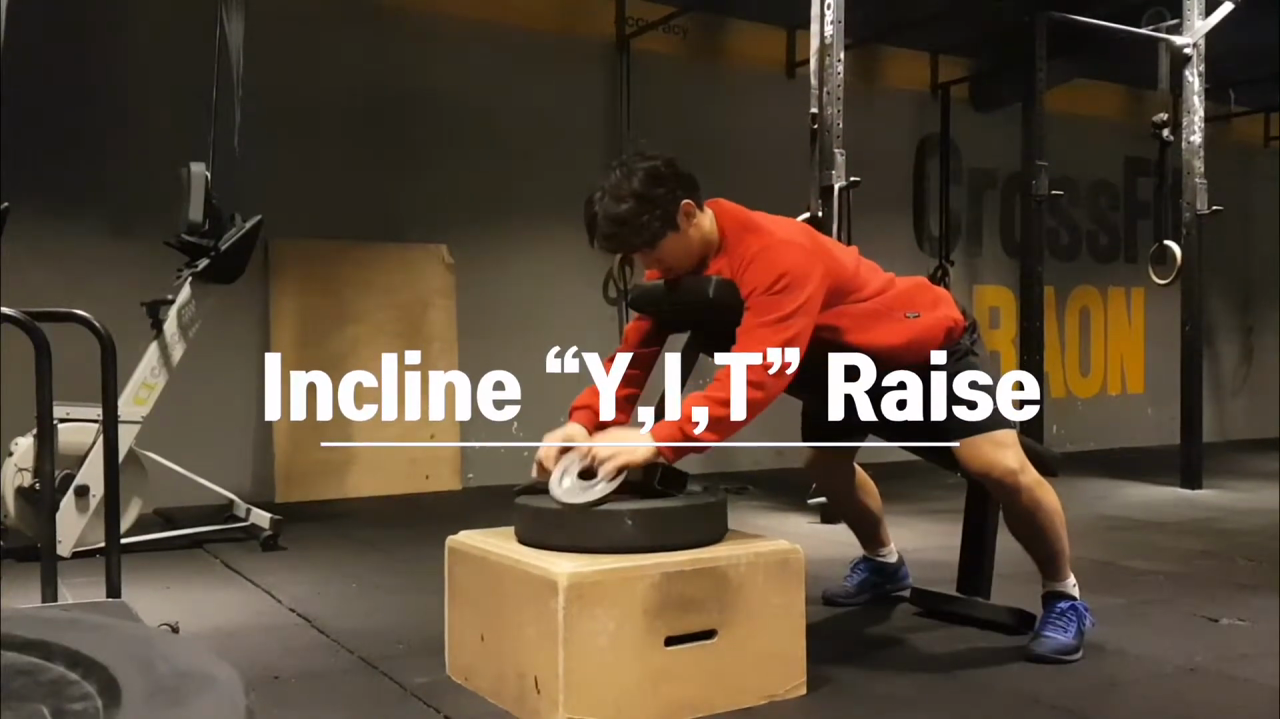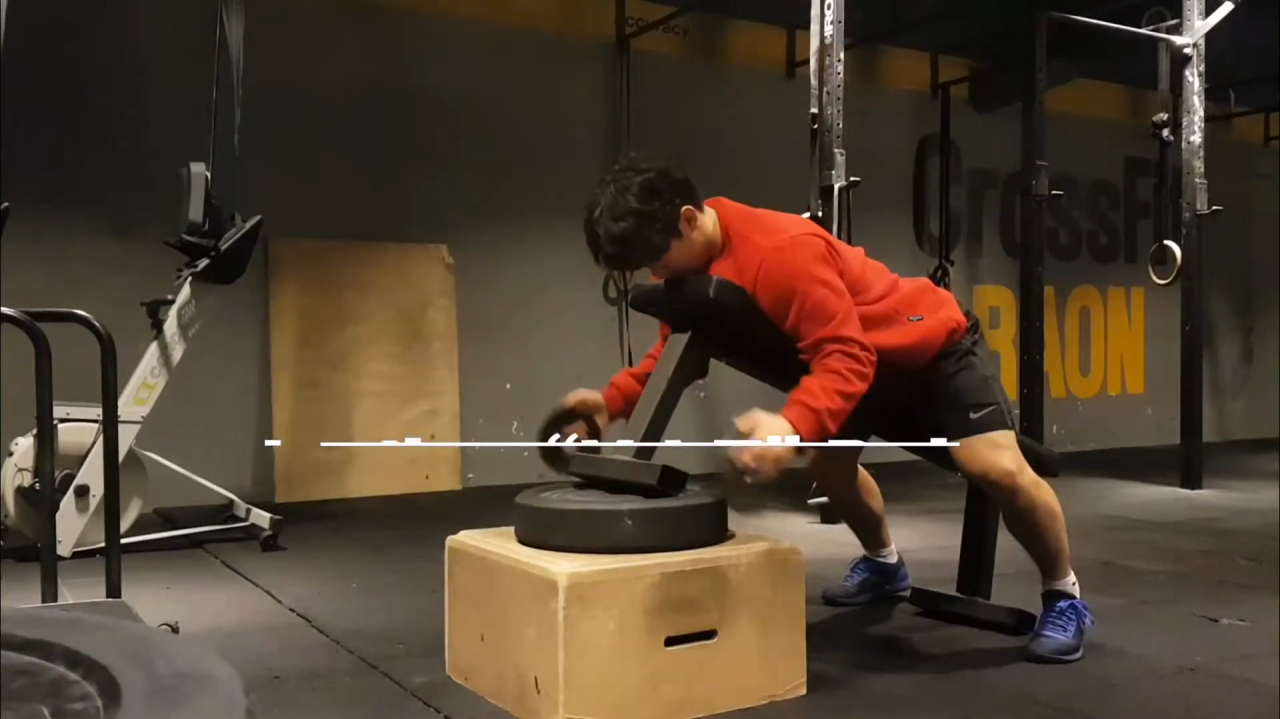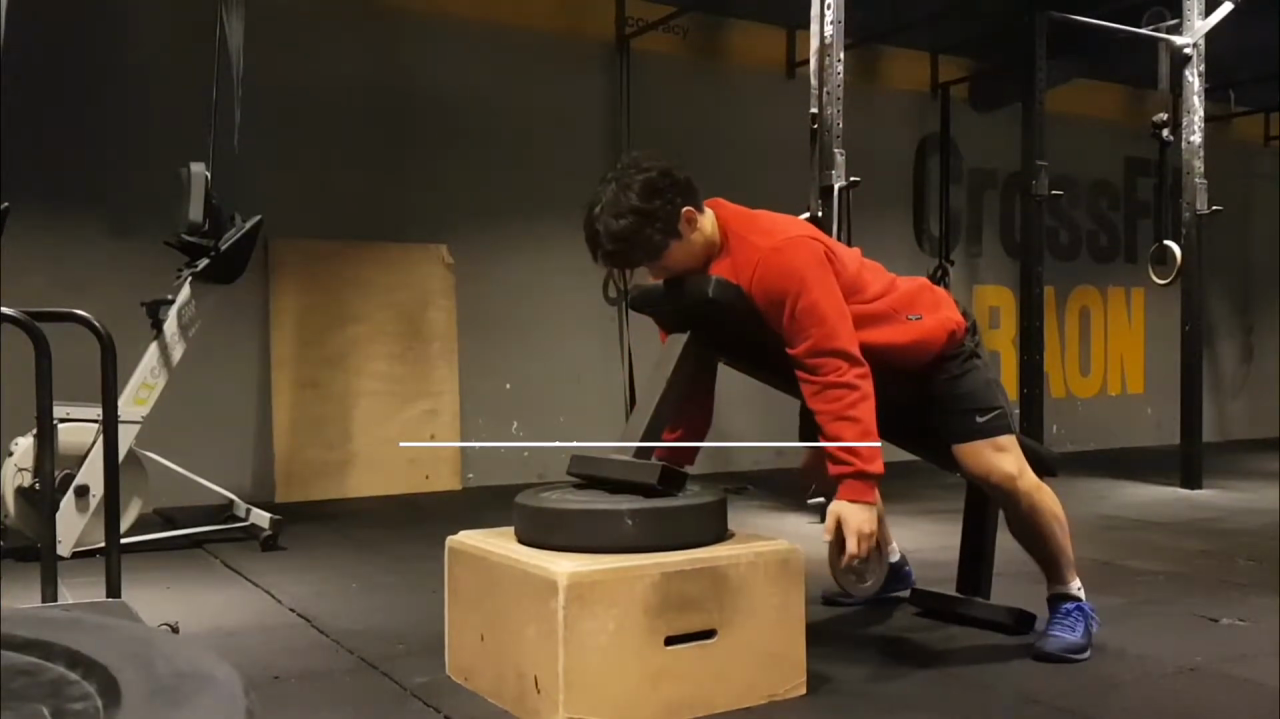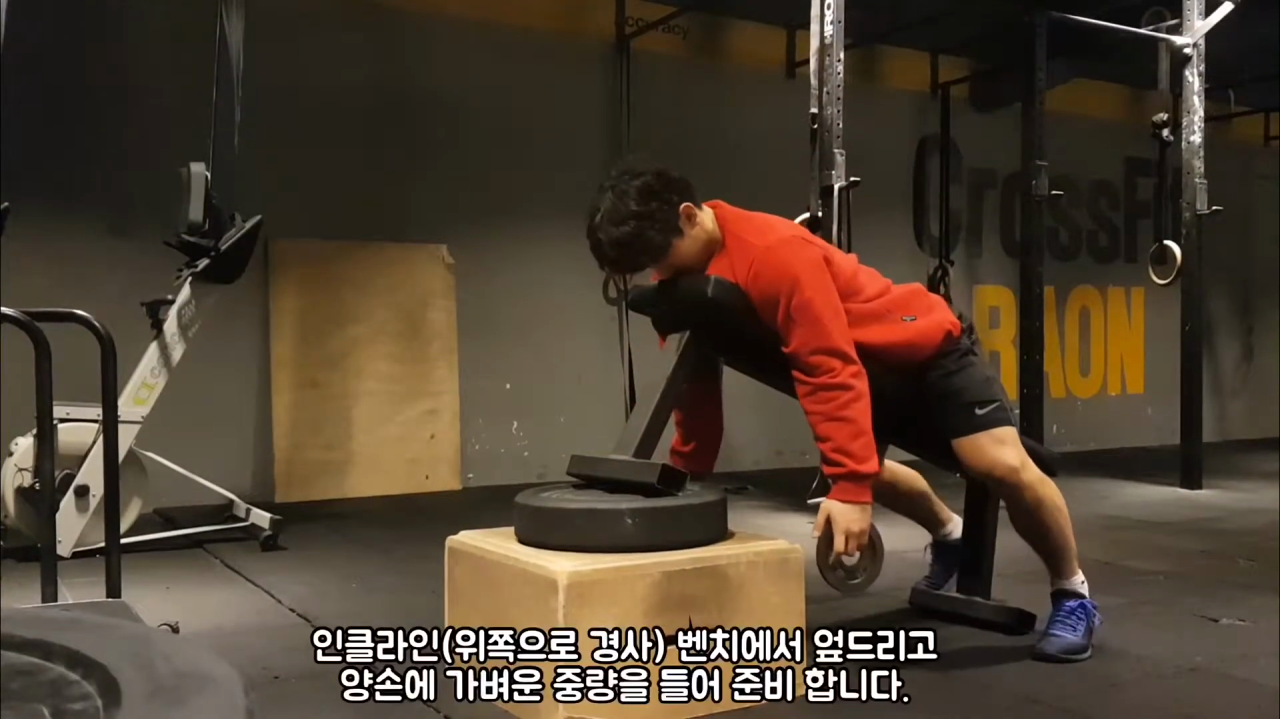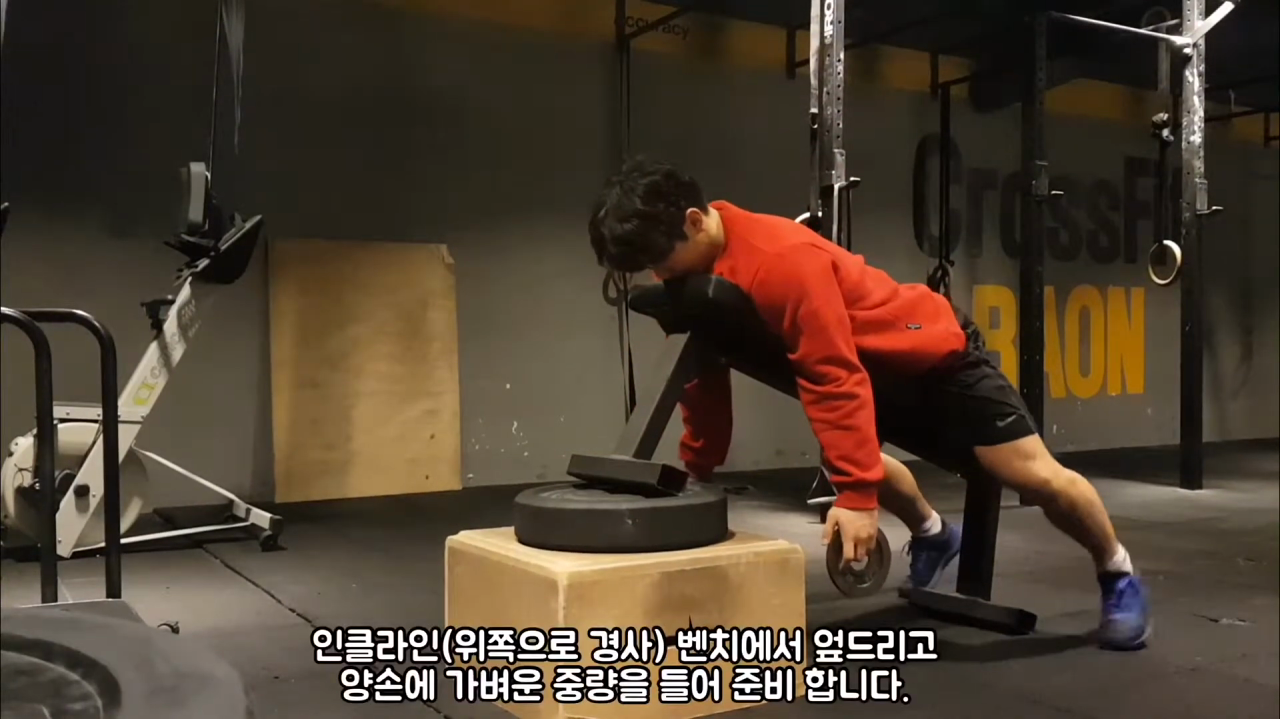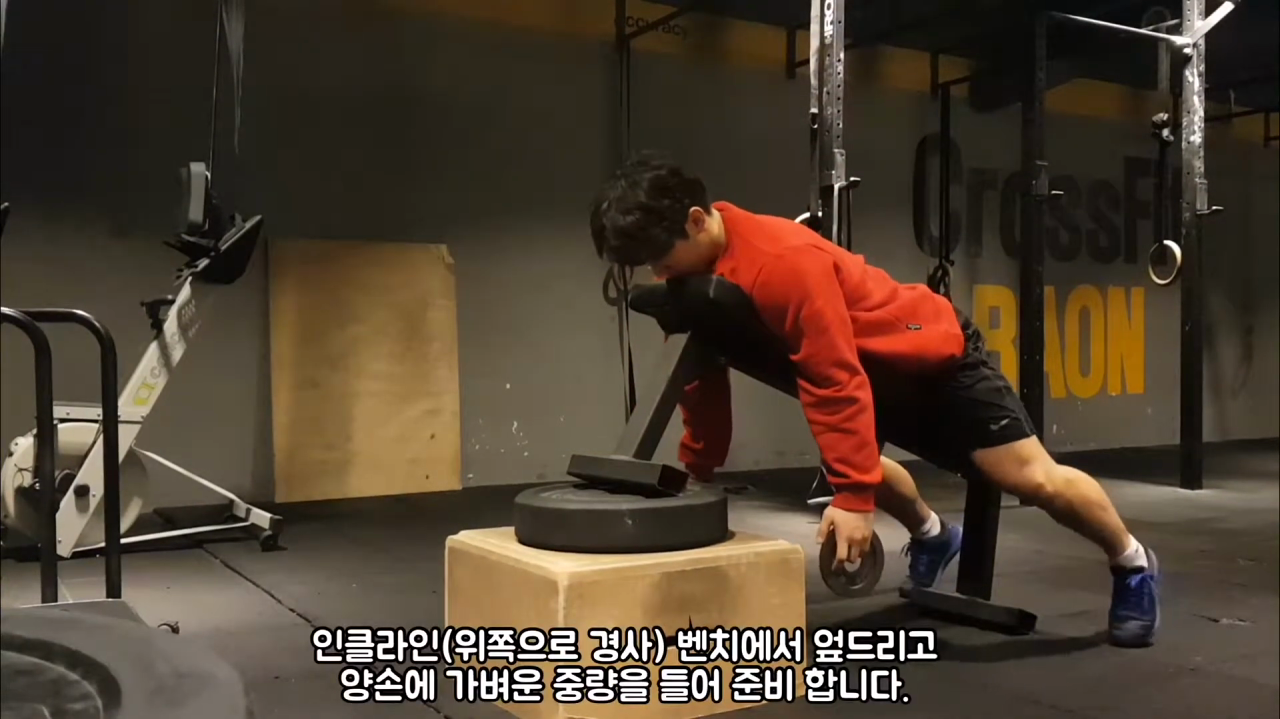
dt=0.5s
person 1, frame 1
left shoulder: (774, 253)
right shoulder: (681, 261)
left elbow: (760, 373)
right elbow: (638, 354)
left wrist: (659, 439)
right wrist: (584, 420)
left hip: (927, 342)
right hip: (852, 357)
left knee: (999, 466)
right knee: (824, 460)
left ankle: (1064, 598)
right ankle: (884, 562)
person 1, frame 2
left shoulder: (782, 250)
right shoulder: (690, 264)
left elbow: (846, 357)
left wrist: (792, 426)
right wrist: (612, 400)
left hip: (933, 344)
right hip: (864, 357)
left knee: (997, 468)
right knee: (828, 463)
left ankle: (1064, 598)
right ankle: (884, 564)
person 1, frame 3
left shoulder: (780, 253)
right shoulder: (686, 269)
left elbow: (836, 371)
right elbow: (692, 378)
left wrist: (857, 486)
right wrist: (666, 470)
left hip: (931, 342)
right hip: (871, 357)
left knee: (999, 471)
right knee: (821, 464)
left ankle: (1070, 600)
right ankle: (889, 563)
person 1, frame 4
left shoulder: (775, 252)
right shoulder: (684, 272)
left elbow: (831, 371)
right elbow: (695, 382)
left wrist: (851, 487)
right wrist: (685, 476)
left hip: (925, 345)
right hip: (866, 361)
left knee: (1003, 466)
right knee: (859, 466)
left ankle: (1073, 595)
right ankle: (950, 535)
person 1, frame 5
left shoulder: (781, 258)
right shoulder: (694, 271)
left elbow: (835, 378)
right elbow: (705, 375)
left wrist: (857, 495)
right wrist: (696, 473)
left hip: (932, 349)
right hip: (873, 369)
left knee: (1030, 472)
right knee: (849, 455)
left ankle: (1118, 573)
right ankle: (933, 534)
person 1, frame 6
left shoulder: (785, 259)
right shoulder: (692, 273)
left elbow: (835, 379)
right elbow: (703, 378)
left wrist: (853, 497)
right wrist: (694, 475)
left hip: (935, 354)
right hip: (875, 372)
left knee: (1031, 477)
right knee: (851, 456)
left ankle: (1132, 565)
right ankle: (932, 535)
